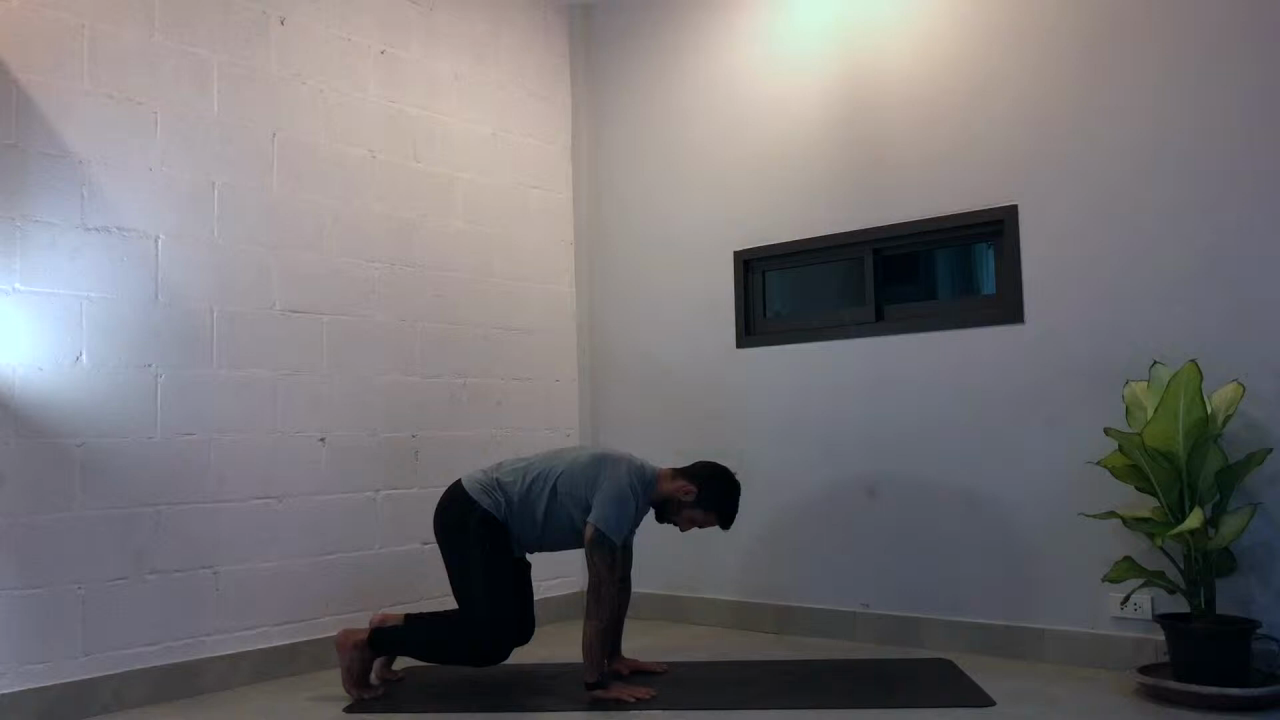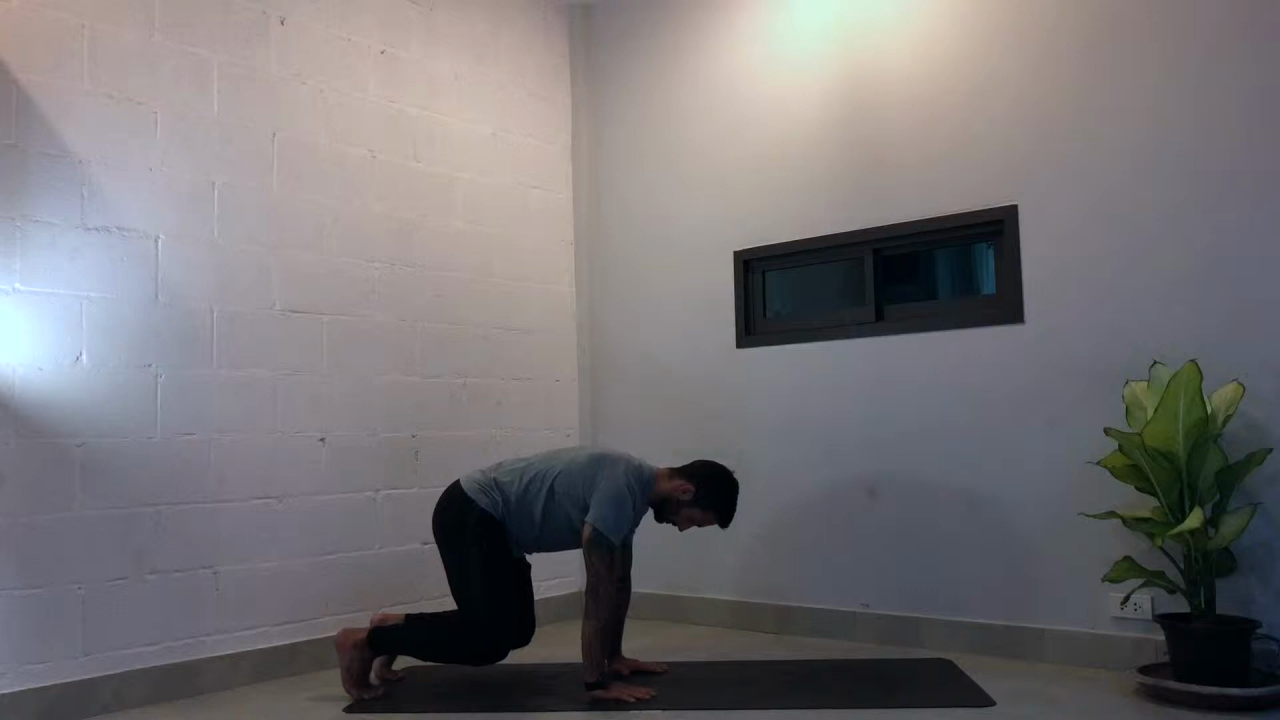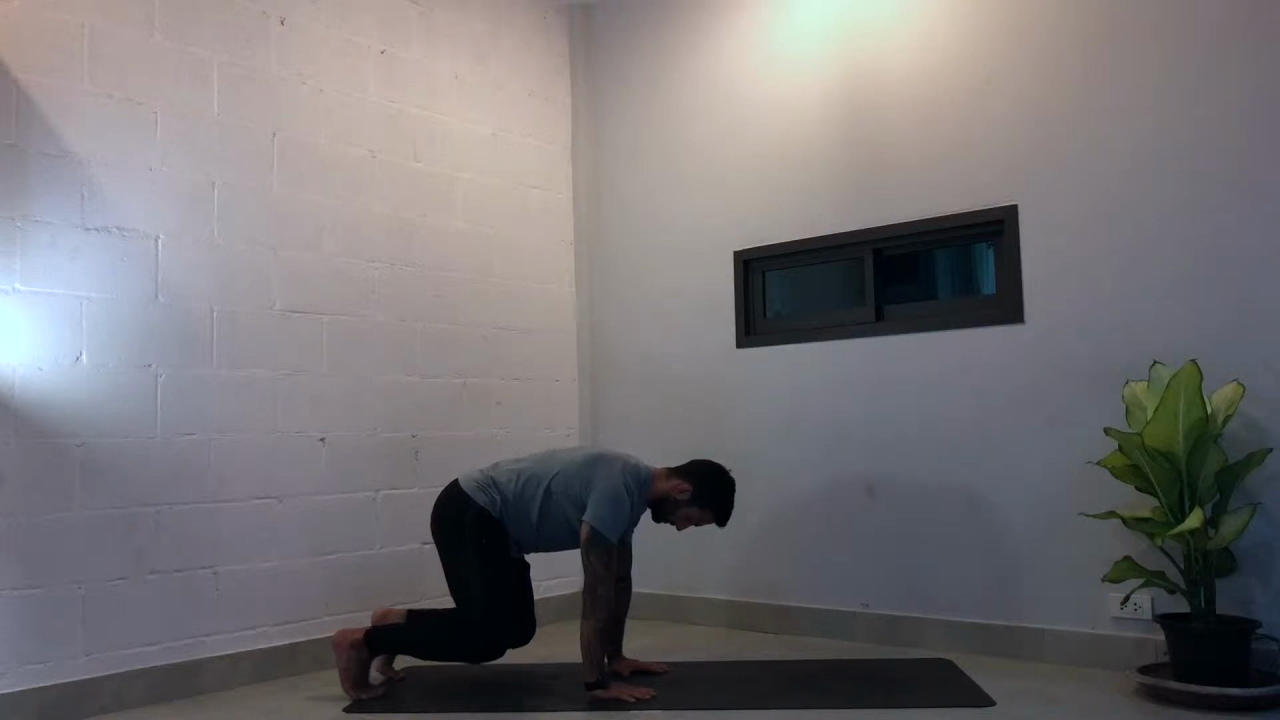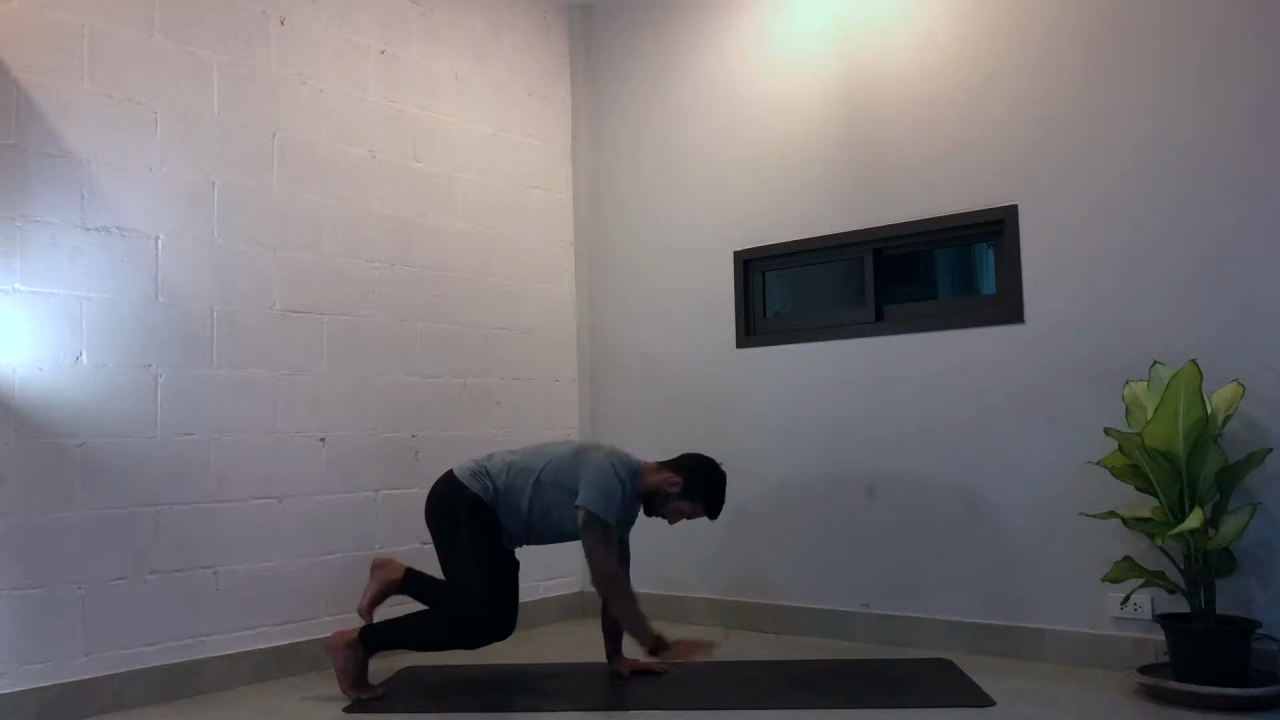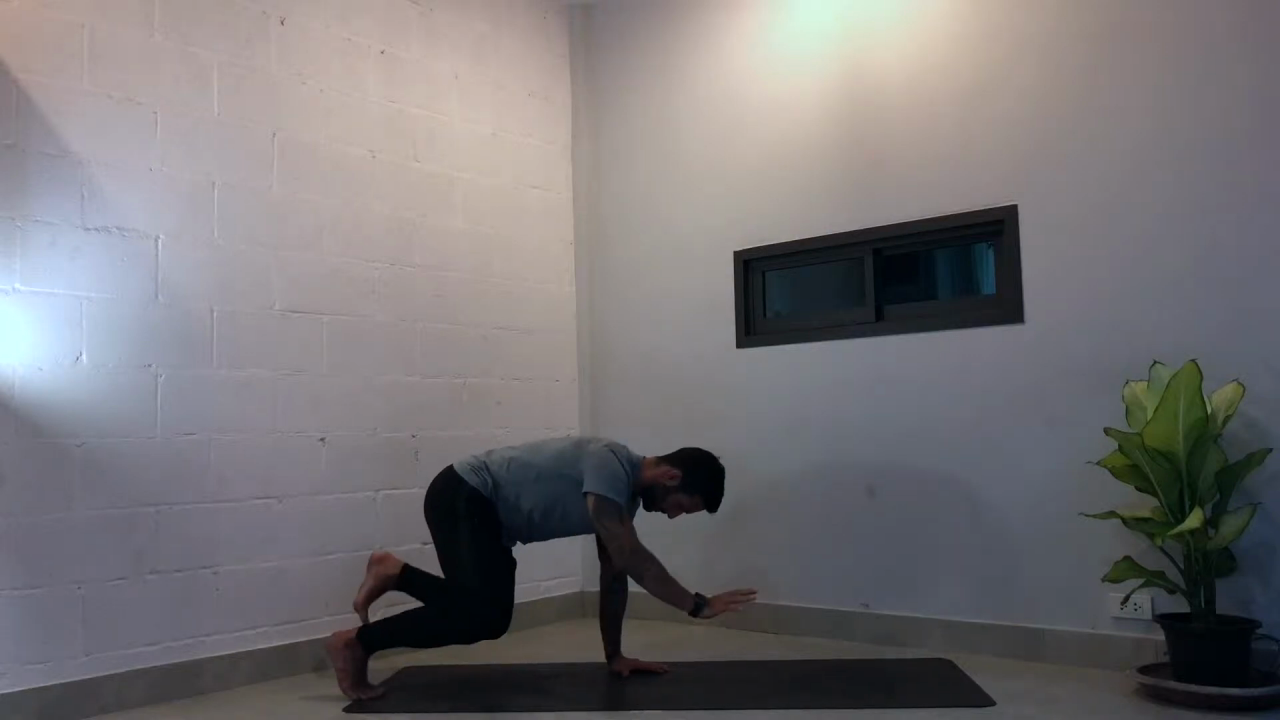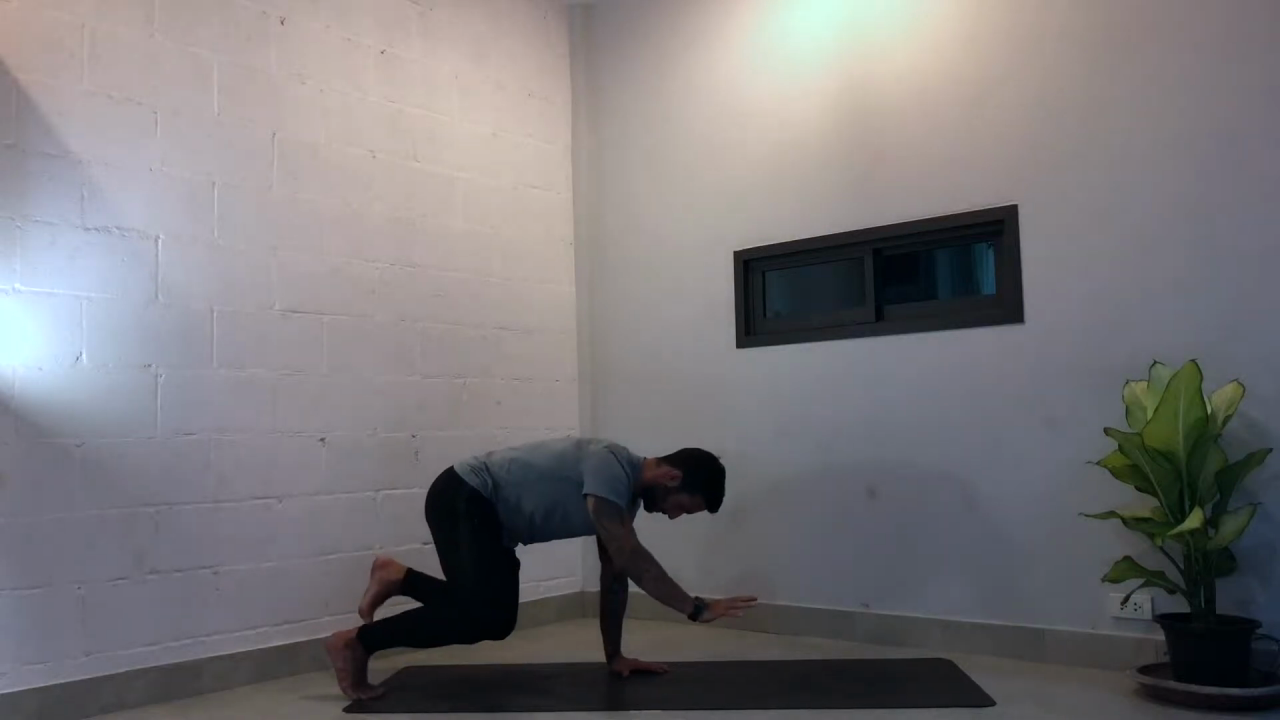
dt=0.3s
person 1, frame 1
left shoulder: (636, 489)
right shoulder: (624, 488)
left elbow: (620, 580)
right elbow: (601, 589)
left wrist: (615, 656)
right wrist: (596, 680)
left hip: (496, 523)
right hip: (471, 514)
left knee: (515, 630)
right knee: (491, 641)
left ankle: (396, 625)
right ankle: (366, 642)
person 1, frame 2
left shoulder: (634, 489)
right shoulder: (621, 488)
left elbow: (619, 580)
right elbow: (599, 590)
left wrist: (614, 656)
right wrist: (596, 680)
left hip: (495, 524)
right hip: (469, 515)
left knee: (516, 631)
right knee: (490, 641)
left ankle: (397, 626)
right ankle: (366, 641)
person 1, frame 3
left shoulder: (633, 493)
right shoulder: (619, 487)
left elbow: (620, 580)
right elbow: (597, 590)
left wrist: (615, 657)
right wrist: (597, 679)
left hip: (494, 523)
right hip: (468, 513)
left knee: (516, 631)
right knee: (488, 638)
left ankle: (400, 622)
right ankle: (362, 643)
person 1, frame 4
left shoulder: (627, 491)
right shoulder: (609, 476)
left elbow: (617, 574)
right elbow: (605, 577)
left wrist: (617, 656)
right wrist: (656, 646)
left hip: (489, 514)
right hip: (462, 501)
left knee: (497, 620)
right knee: (482, 622)
left ankle: (396, 577)
right ankle: (357, 643)
person 1, frame 5
left shoulder: (626, 490)
right shoulder: (609, 465)
left elbow: (614, 575)
right elbow: (631, 558)
left wrist: (615, 656)
right wrist: (697, 605)
left hip: (490, 514)
right hip: (462, 497)
left knee: (490, 617)
right knee: (482, 616)
left ankle: (393, 572)
right ankle: (355, 643)
person 1, frame 6
left shoulder: (624, 489)
right shoulder: (610, 466)
left elbow: (614, 575)
right elbow: (630, 558)
left wrist: (614, 656)
right wrist: (696, 608)
left hip: (490, 515)
right hip: (463, 498)
left knee: (496, 621)
right knee: (483, 616)
left ankle: (397, 577)
right ankle: (355, 643)
